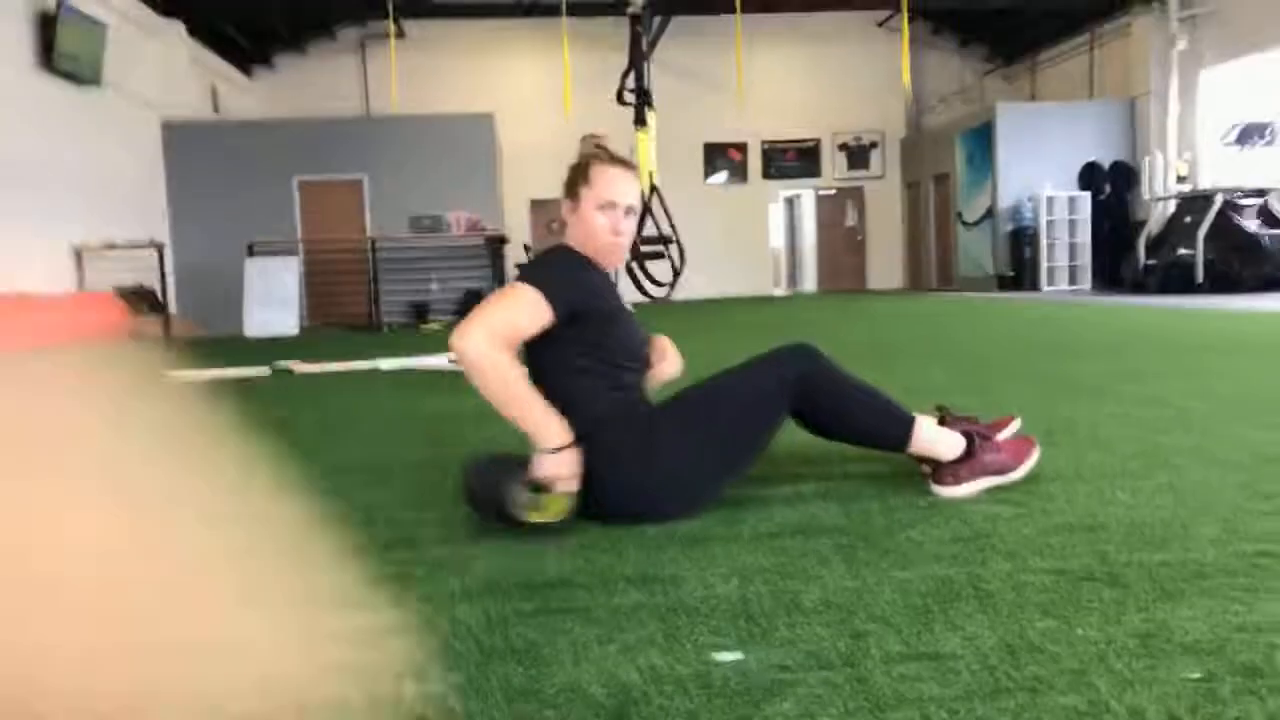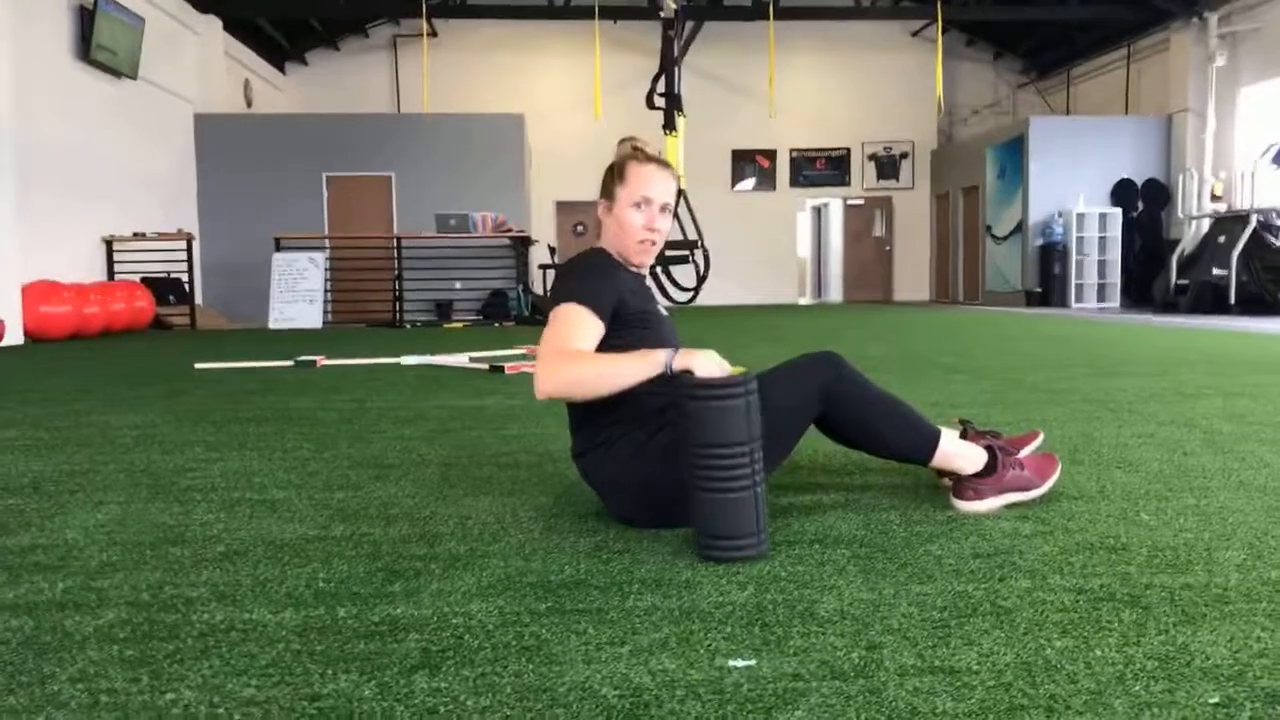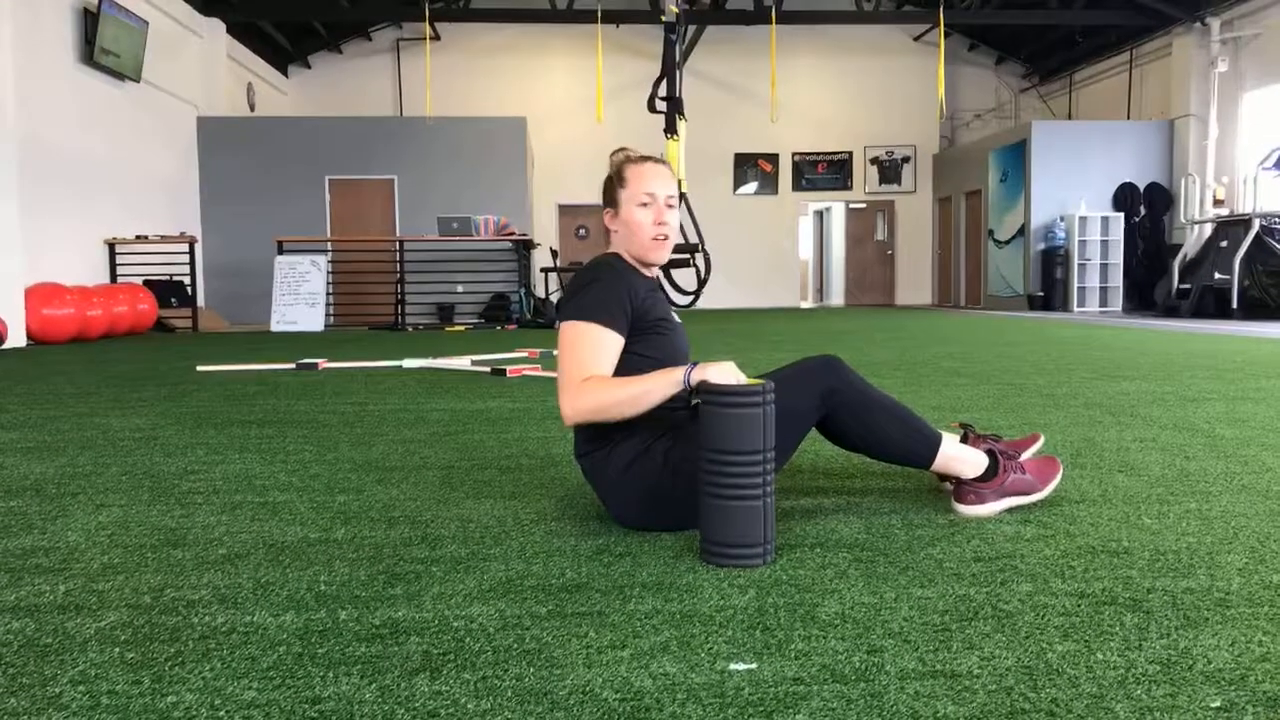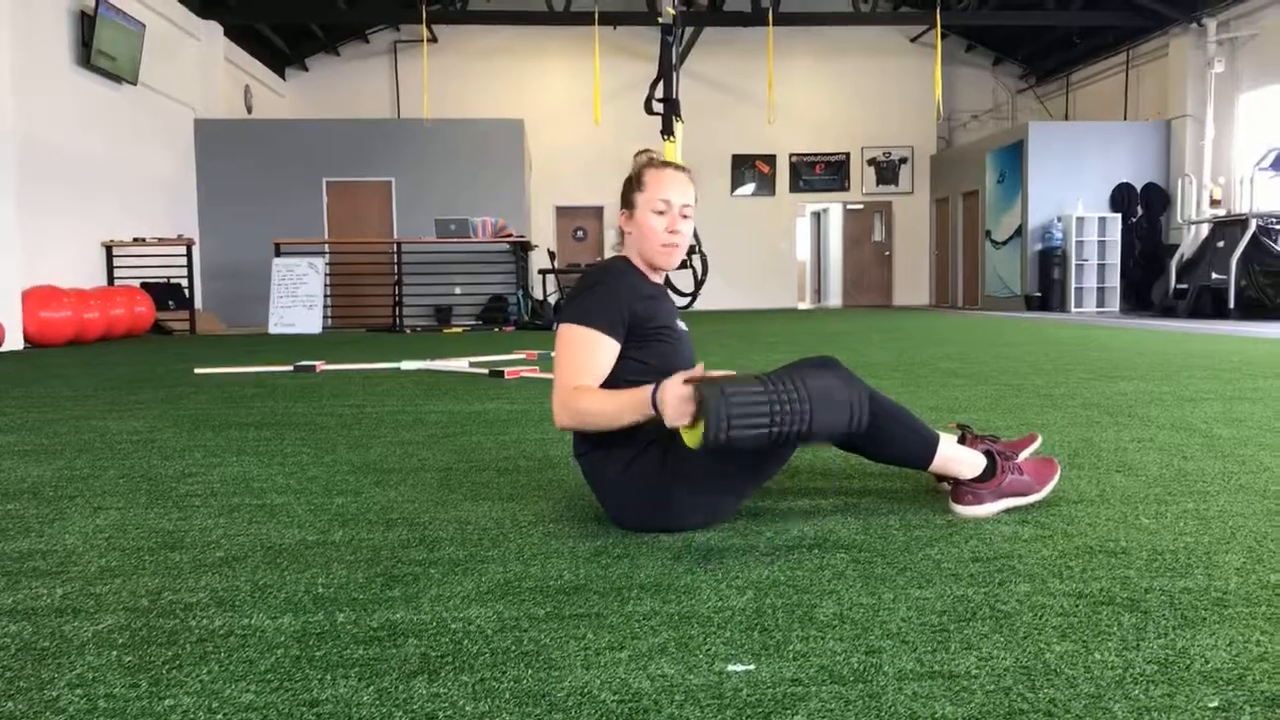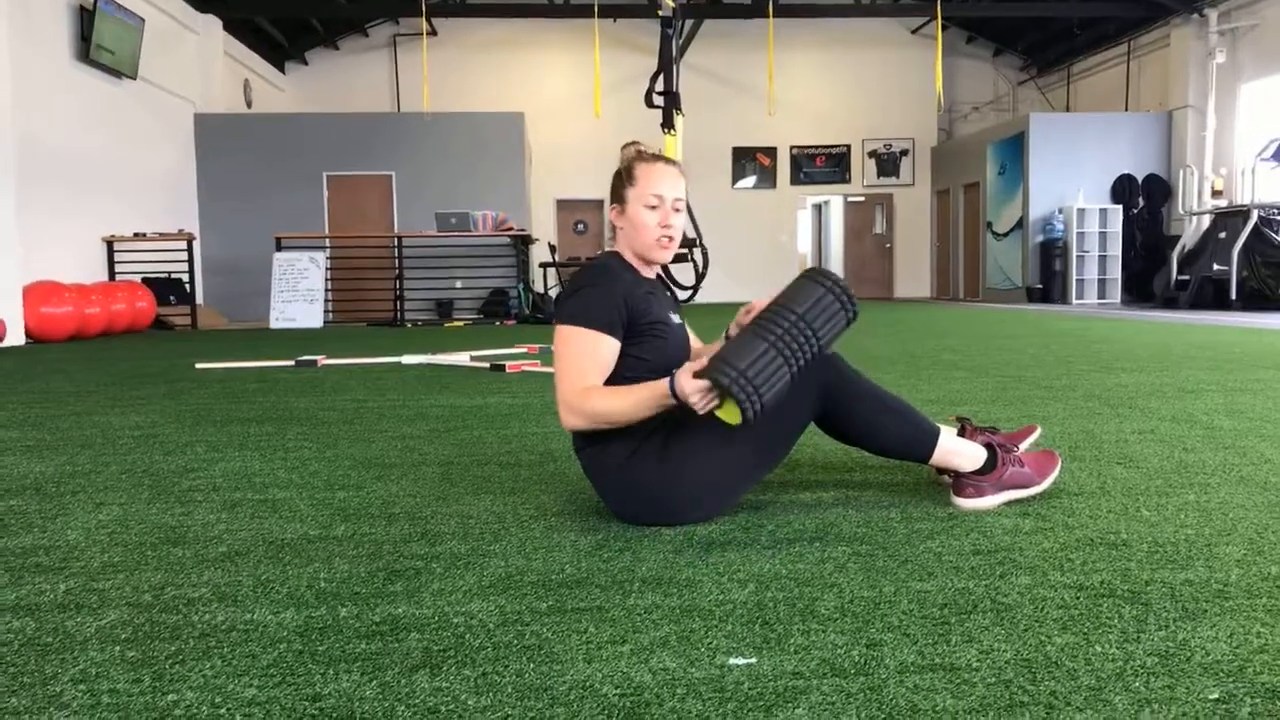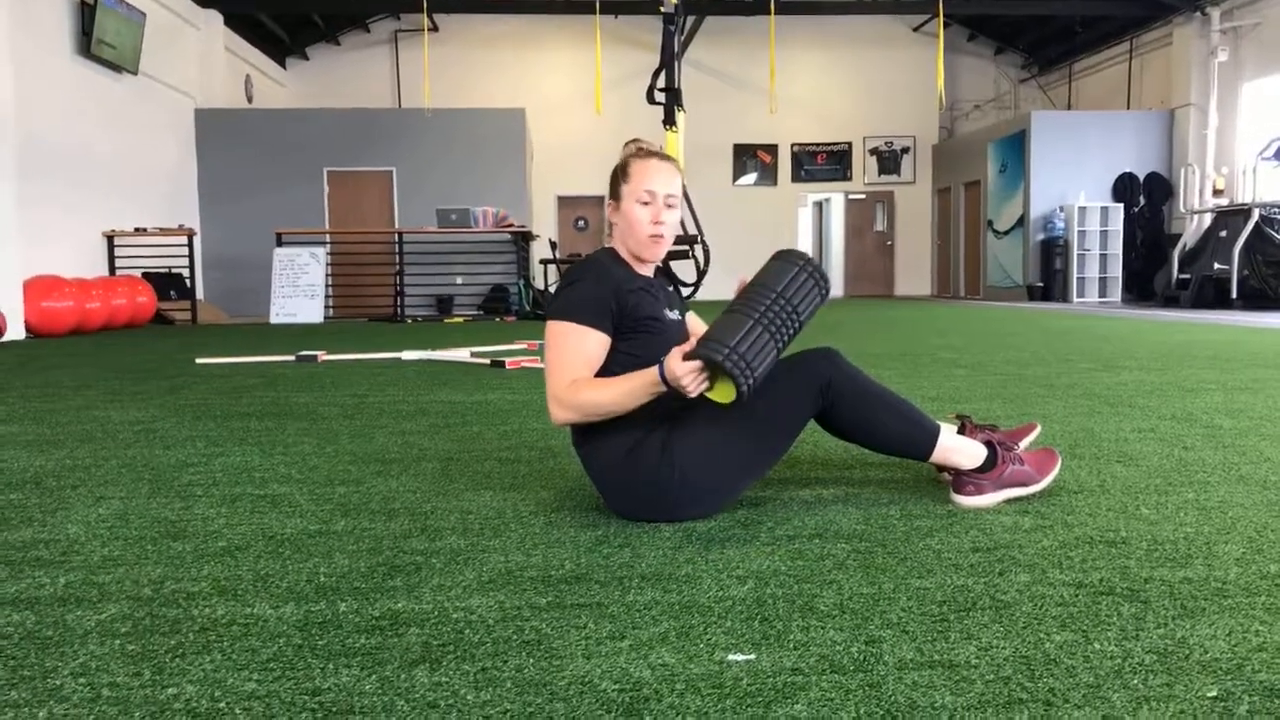
dt=0.5s
person 1, frame 1
left shoulder: (589, 279)
right shoulder: (561, 273)
right elbow: (472, 340)
left wrist: (657, 347)
right wrist: (554, 438)
left hip: (630, 463)
right hip: (631, 474)
left knee: (788, 376)
right knee: (795, 367)
left ankle: (943, 438)
right ankle: (955, 453)
person 1, frame 2
left shoulder: (624, 280)
right shoulder: (592, 275)
right elbow: (551, 376)
left wrist: (699, 374)
right wrist: (673, 358)
left hip: (654, 460)
right hip: (646, 476)
left knee: (816, 380)
right knee: (822, 376)
left ankle: (964, 447)
right ankle: (978, 468)
person 1, frame 3
left shoulder: (638, 284)
right shoulder: (605, 283)
right elbow: (577, 402)
left wrist: (702, 381)
right wrist: (692, 374)
left hip: (660, 464)
right hip: (648, 482)
left knee: (819, 384)
right knee: (823, 379)
left ankle: (965, 451)
right ankle: (979, 474)
person 1, frame 4
left shoulder: (646, 289)
right shoulder: (608, 288)
right elbow: (568, 405)
left wrist: (694, 386)
right wrist: (655, 399)
left hip: (662, 465)
right hip: (647, 486)
left knee: (817, 382)
right knee: (822, 381)
left ankle: (962, 452)
right ankle: (978, 473)
person 1, frame 5
left shoulder: (647, 284)
right shoulder: (601, 286)
left elbow: (692, 361)
right elbow: (575, 406)
left wrist: (736, 335)
right wrist: (672, 390)
left hip: (665, 458)
right hip: (648, 481)
left knee: (813, 370)
right knee: (819, 374)
left ankle: (960, 445)
right ankle: (977, 467)
person 1, frame 6
left shoulder: (653, 282)
right shoulder: (594, 282)
right elbow: (563, 402)
right wrist: (662, 378)
left hip: (669, 448)
right hip: (648, 477)
left knee: (814, 372)
right knee: (820, 372)
left ankle: (961, 442)
right ankle: (978, 463)
